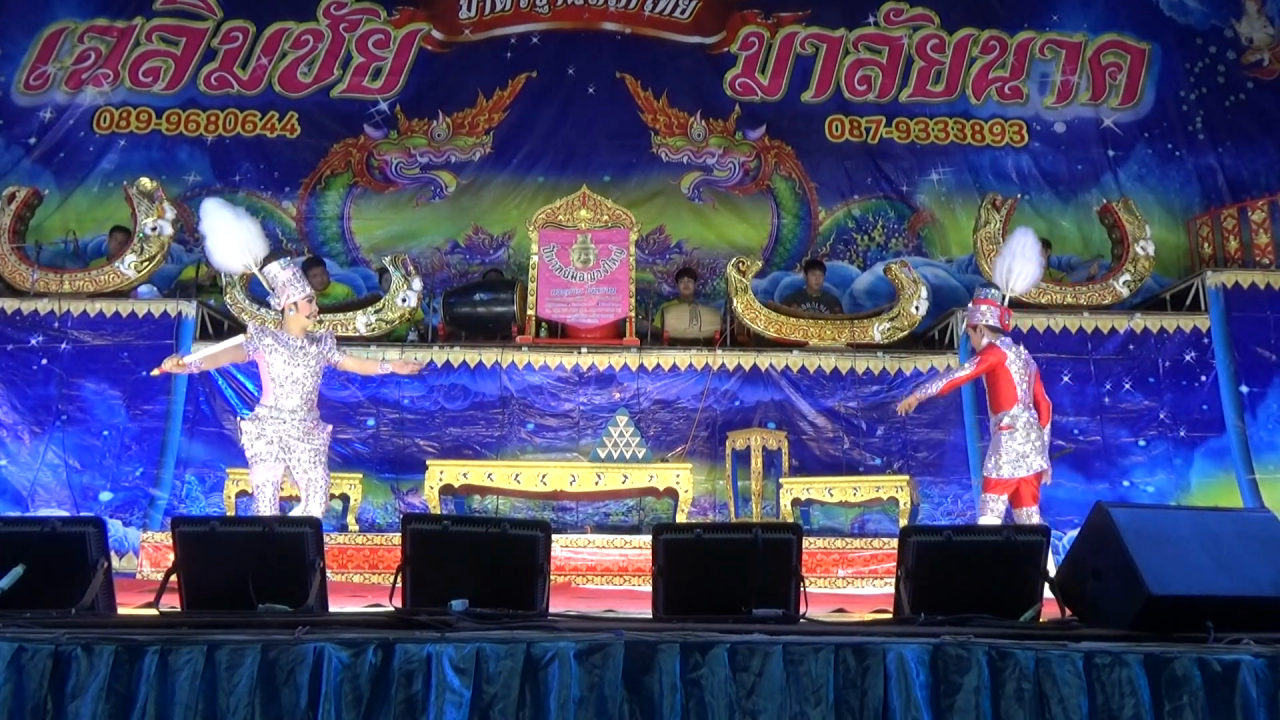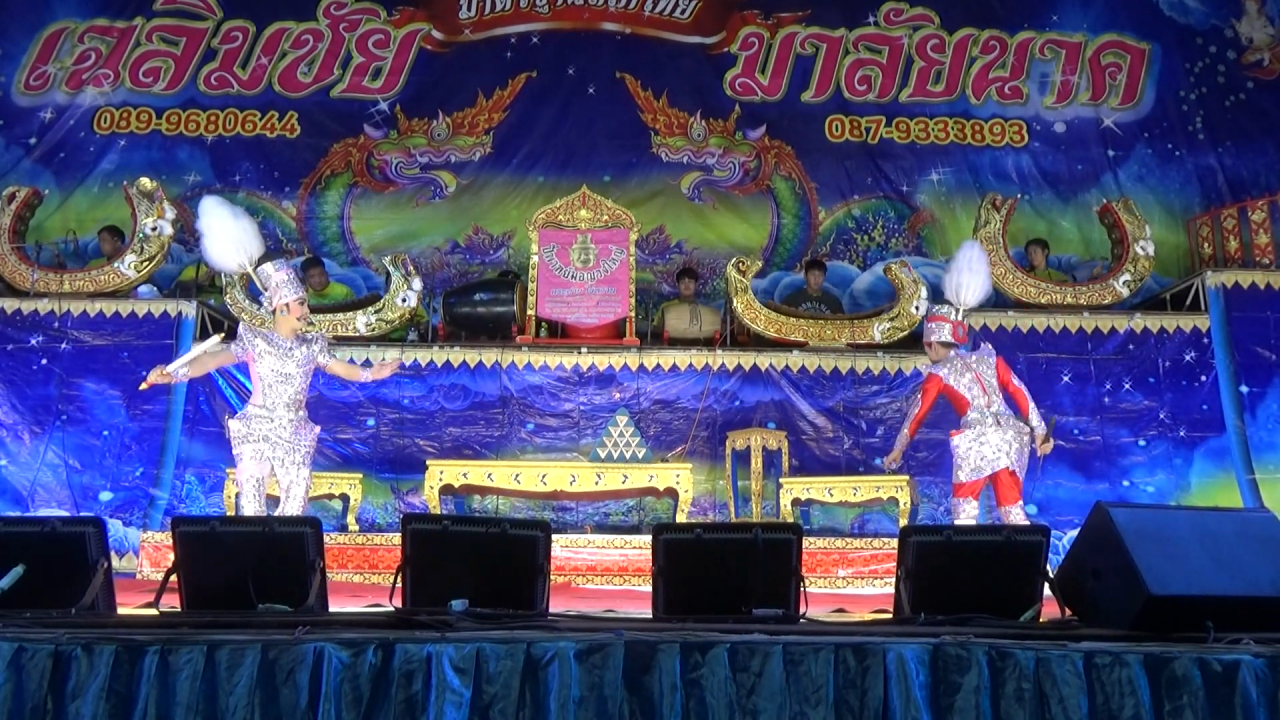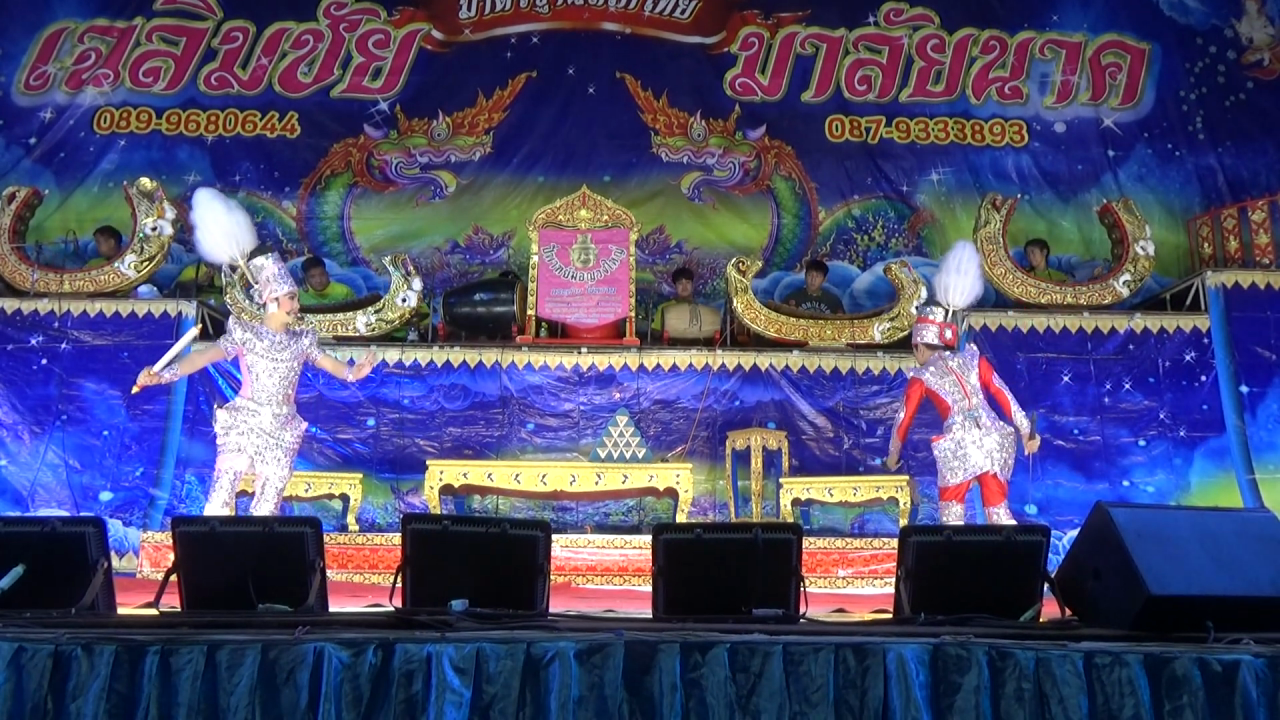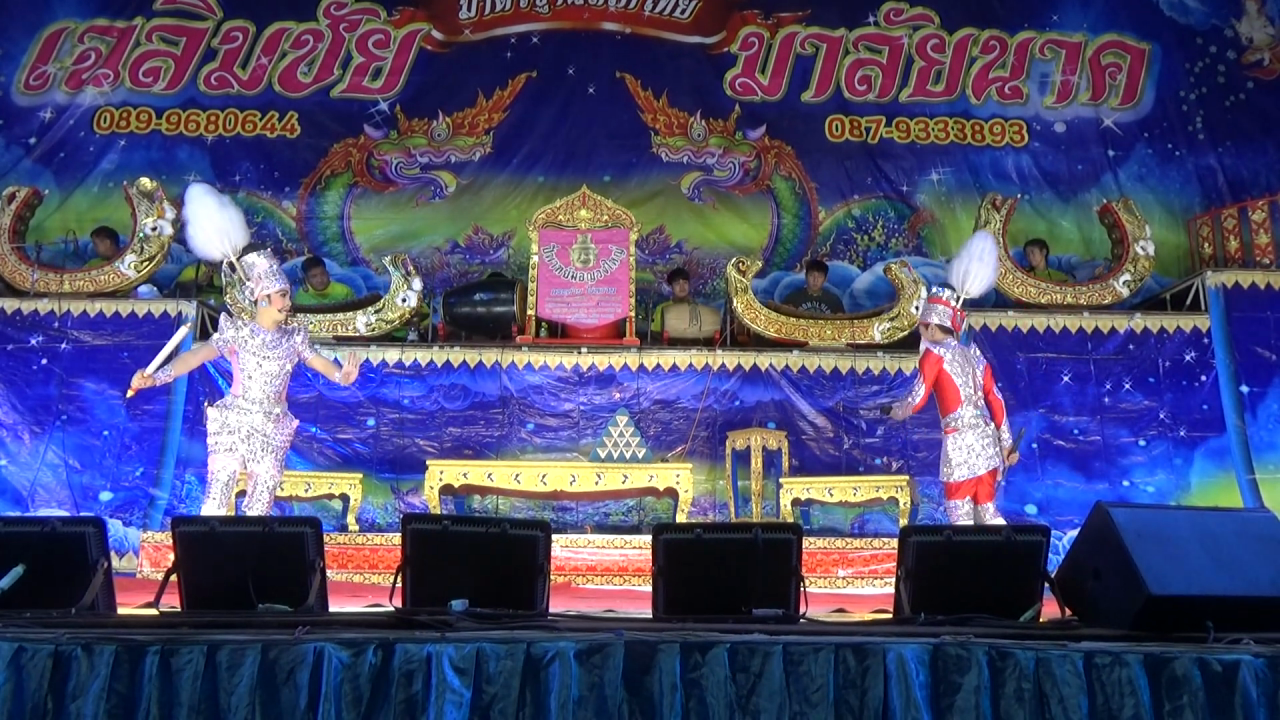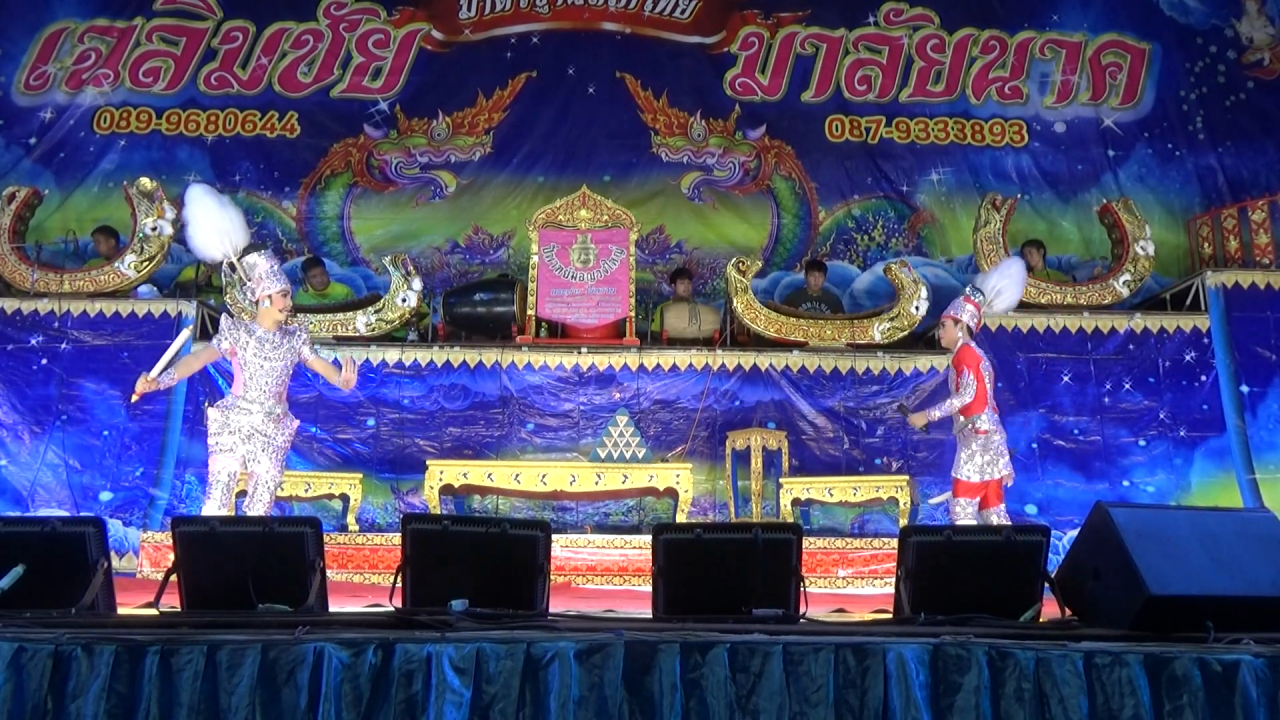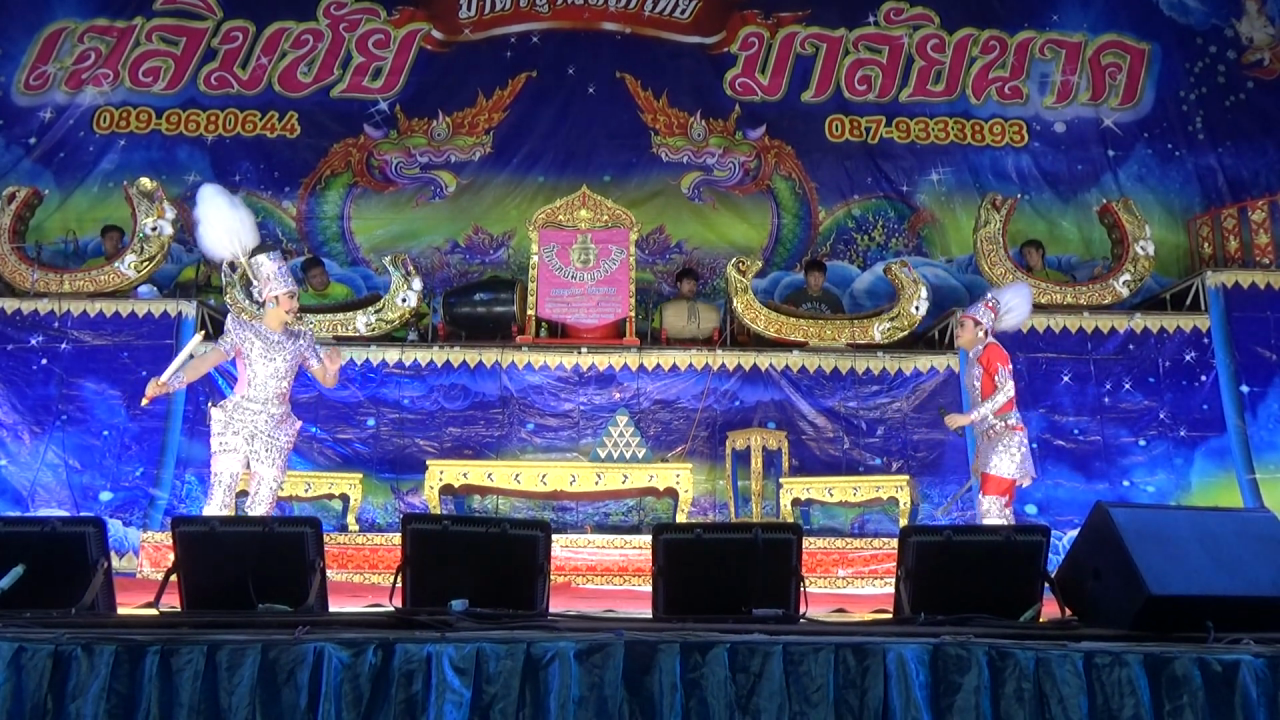
dt=0.5s
person 1, frame 1
left shoulder: (321, 344)
right shoulder: (264, 341)
left elbow: (353, 363)
right elbow: (228, 355)
left wrist: (390, 366)
right wrist: (188, 365)
left hip: (308, 436)
right hip: (269, 433)
left knee: (316, 505)
right knee: (266, 508)
person 1, frame 2
left shoulder: (311, 346)
right shoulder: (254, 341)
left elbow: (341, 368)
right elbow: (215, 360)
left wrist: (370, 373)
right wrist: (173, 375)
left hip: (295, 436)
right hip: (256, 431)
left knee: (294, 506)
right knee: (252, 506)
person 1, frame 3
left shoulder: (302, 340)
right shoulder: (245, 334)
left elbow: (328, 363)
right elbow: (204, 357)
left wrist: (352, 373)
right wrist: (162, 376)
left hip: (281, 432)
right hip: (243, 424)
left knee: (268, 502)
right knee: (222, 495)
person 1, frame 4
left shoulder: (294, 337)
right shoulder: (237, 331)
left elbow: (320, 362)
right elbow: (198, 355)
left wrist: (342, 376)
right wrist: (156, 377)
left hip: (272, 431)
right hip: (233, 425)
left knee: (261, 503)
right knee: (218, 495)
person 1, frame 5
left shoulder: (294, 337)
right shoulder: (238, 331)
left elbow: (320, 364)
right elbow: (200, 357)
left wrist: (342, 380)
right wrist: (159, 381)
left hip: (273, 430)
right hip: (234, 422)
left knee: (262, 501)
right knee: (219, 495)
person 1, frame 6
left shoulder: (300, 340)
right shoulder: (243, 331)
left elbow: (324, 377)
right elbow: (207, 360)
left wrist: (331, 370)
right wrist: (168, 384)
left hip: (275, 430)
right hip: (237, 422)
left knee: (263, 501)
right knee: (221, 496)
person 2, frame 1
left shoulder: (994, 350)
right shoulder: (1022, 355)
left elbow: (957, 377)
right elbow: (1044, 404)
left wrist: (916, 396)
right wrist: (1041, 444)
left hip: (1010, 438)
right hip: (1031, 442)
left knee: (991, 508)
right knee: (1028, 513)
person 2, frame 2
left shoulder: (939, 375)
right shoulder: (988, 356)
left elbow: (918, 413)
right elbow: (1019, 392)
left wrist: (898, 449)
right wrist: (1039, 430)
left hip: (976, 441)
right hip: (1009, 438)
left knee: (964, 512)
right knee: (1013, 509)
person 2, frame 3
left shoulder: (921, 376)
right shoulder: (973, 358)
left elbow: (904, 418)
right elbow: (1002, 393)
left wrist: (894, 453)
right wrist: (1025, 430)
left hip: (958, 444)
right hip: (992, 439)
left knee: (951, 516)
right knee: (999, 512)
person 2, frame 4
left shoulder: (933, 352)
right shoulder: (973, 354)
left elbow: (918, 399)
right elbow: (996, 400)
left wrist: (898, 410)
right wrist: (1006, 442)
left hip: (960, 442)
right hip: (986, 441)
left knee: (960, 517)
right knee: (987, 512)
person 2, frame 5
left shoulder: (965, 351)
right shoulder: (973, 355)
left elbow: (967, 394)
left wrist: (927, 415)
left hip: (979, 440)
right hip: (986, 442)
left knee: (963, 511)
right knee: (993, 514)
person 2, frame 6
left shoulder: (991, 351)
right shoulder: (973, 363)
left elbow: (1007, 390)
left wrist: (969, 416)
right wrist: (979, 456)
left hip: (1005, 439)
right hip: (991, 444)
left knee: (990, 509)
right knee: (1001, 514)
